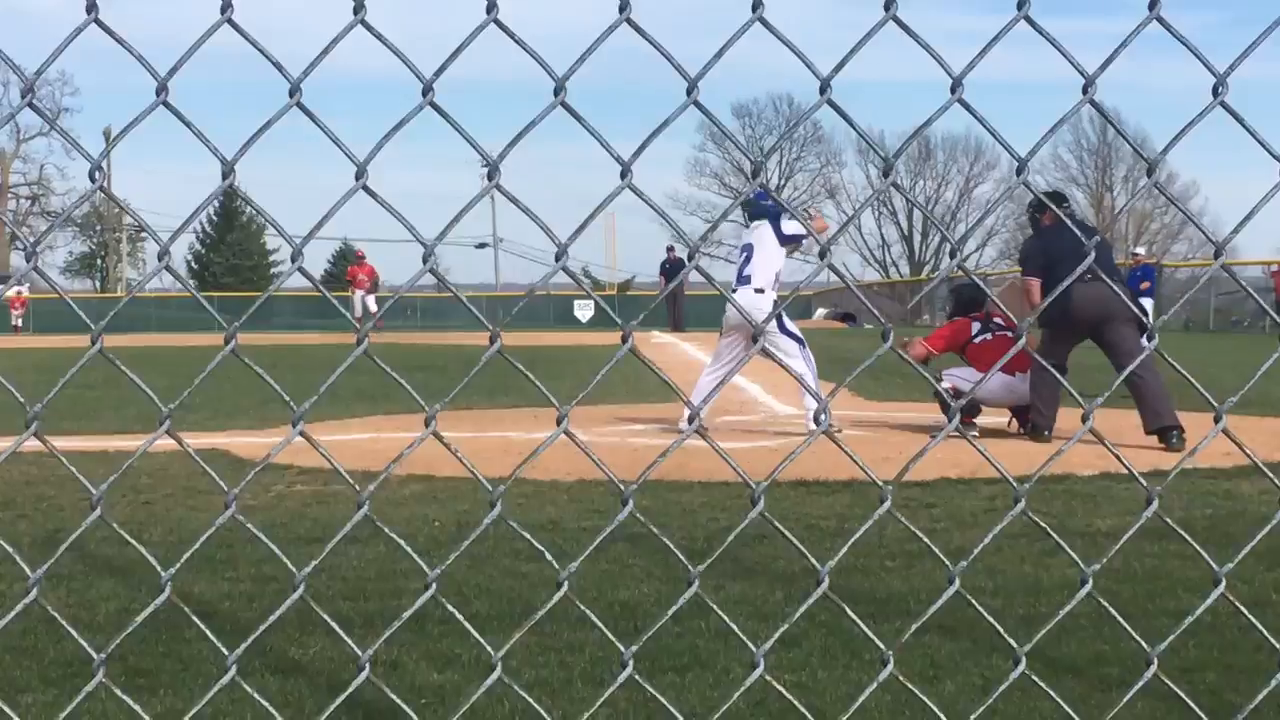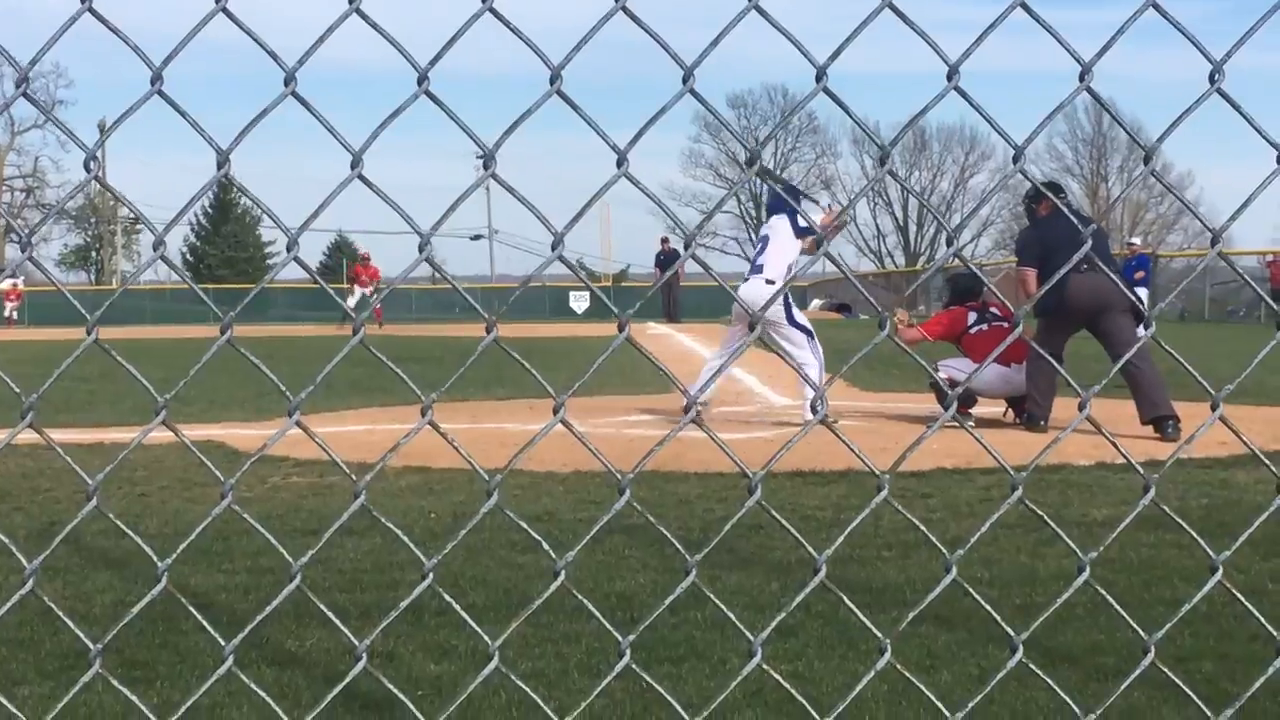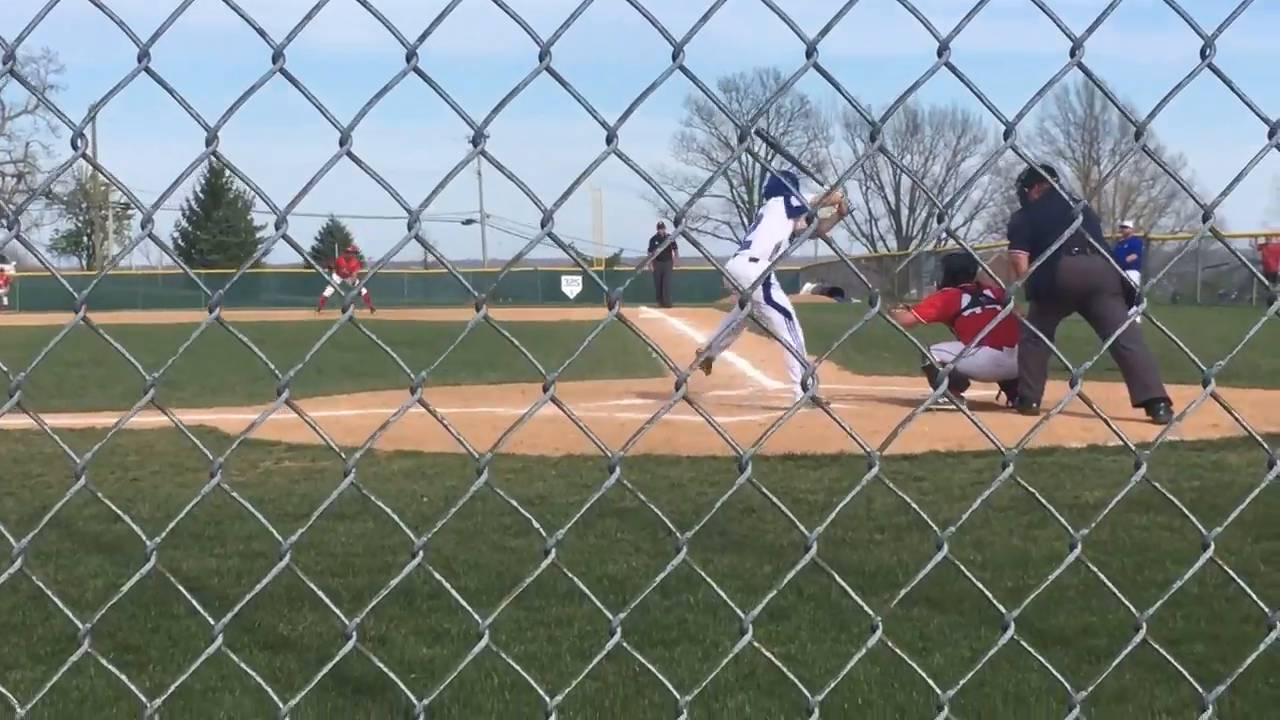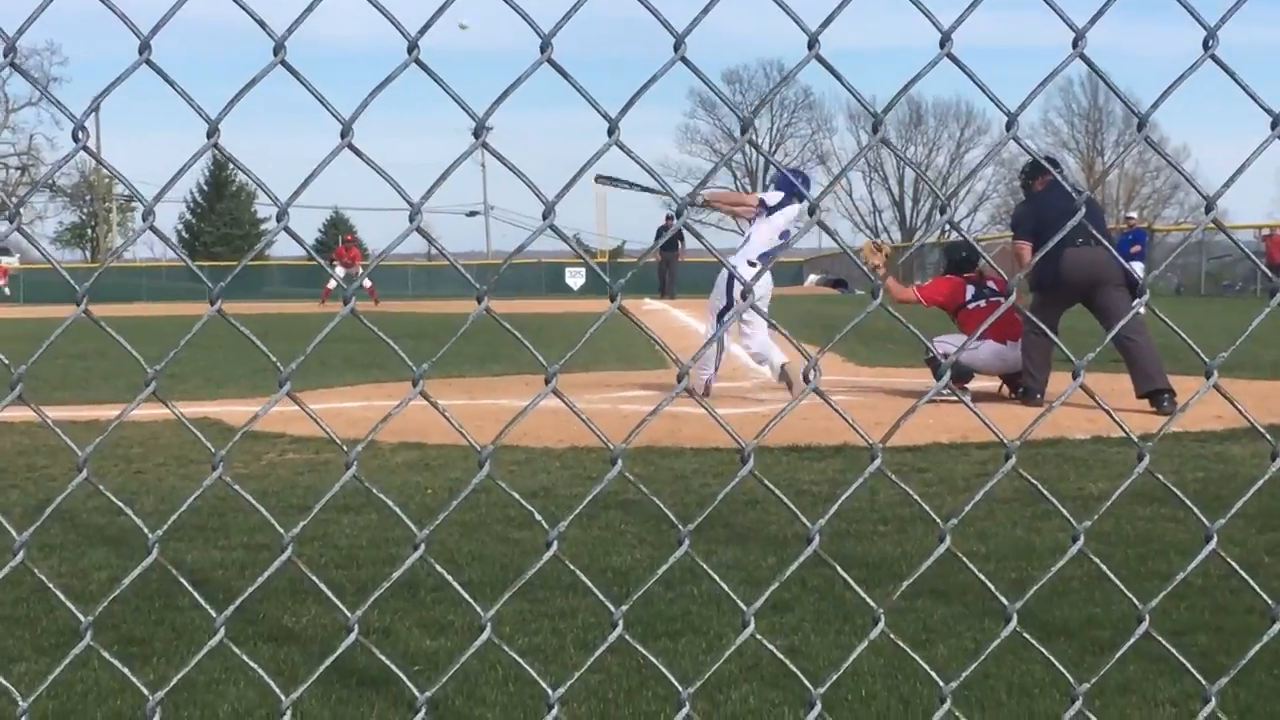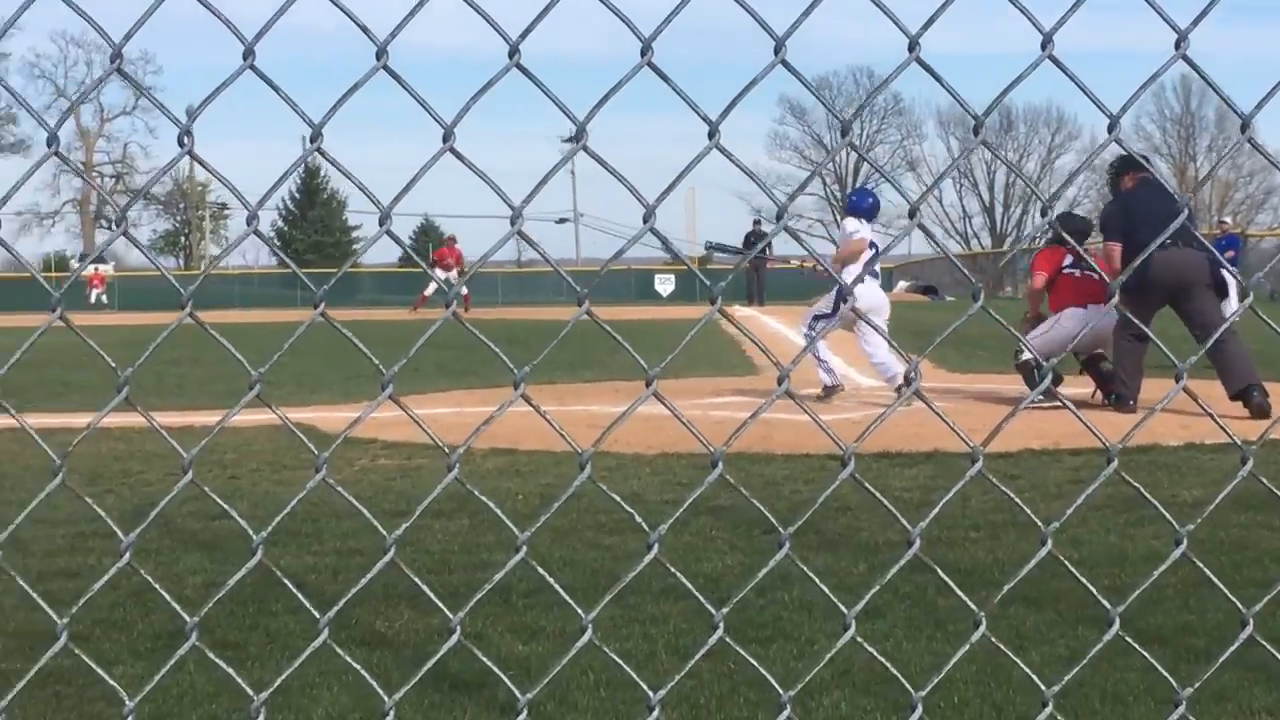
dt=0.4s
person 1, frame 1
left shoulder: (1037, 241)
right shoulder: (1093, 233)
left elbow: (1032, 286)
left wrist: (1043, 314)
left hip: (1073, 300)
right hip: (1114, 297)
left knee: (1047, 362)
right knee: (1137, 363)
left ankle: (1040, 427)
right ankle: (1169, 430)
person 1, frame 2
left shoulder: (1033, 232)
right shoulder: (1089, 223)
left elbow: (1027, 277)
left wrist: (1039, 304)
left hip: (1069, 290)
right hip: (1109, 287)
left knee: (1043, 352)
right knee: (1133, 353)
left ankle: (1036, 417)
right ankle: (1165, 420)
person 1, frame 3
left shoulder: (1025, 215)
right shoulder: (1082, 207)
left elbow: (1019, 260)
left wrist: (1031, 286)
left hip: (1061, 272)
right hip: (1101, 270)
left knee: (1034, 335)
right knee: (1125, 336)
left ankle: (1028, 400)
right ankle: (1156, 402)
person 1, frame 4
left shoulder: (1029, 206)
right shoulder: (1087, 199)
left elbow: (1022, 251)
left wrist: (1035, 277)
left hip: (1064, 264)
right hip: (1105, 261)
left knee: (1038, 326)
right knee: (1129, 327)
left ankle: (1032, 390)
right ankle: (1161, 393)
person 1, frame 5
left shoulder: (1118, 204)
right shoulder: (1174, 199)
left elbow: (1113, 253)
left wrist: (1121, 282)
left hip: (1153, 265)
right hip: (1195, 262)
left knee: (1129, 331)
right knee: (1217, 331)
left ankle: (1124, 396)
right ankle: (1252, 391)
person 2, frame 1
left shoulder: (747, 232)
right shoulder: (774, 227)
right elbow: (822, 226)
left wrist: (801, 225)
right wrist: (813, 216)
left hip: (735, 305)
right hip: (760, 304)
left knee: (718, 365)
right knee: (801, 359)
left ankle: (689, 418)
right ankle: (817, 419)
person 2, frame 2
left shoulder: (770, 227)
right shoulder: (788, 221)
left elbow: (812, 246)
right elbow: (833, 219)
left wrist: (833, 228)
right wrist: (833, 220)
left hip: (745, 293)
right hip: (770, 294)
left knee: (726, 352)
right knee: (808, 351)
left ankle: (693, 402)
right ankle: (815, 410)
person 2, frame 3
left shoulder: (782, 214)
right shoulder: (783, 203)
left elbow: (815, 229)
right elbow: (831, 198)
left wrist: (838, 214)
right wrist: (837, 199)
left hip: (734, 267)
right hip: (753, 270)
left knee: (745, 309)
right knee: (787, 328)
left ankle: (710, 350)
right ankle: (804, 392)
person 2, frame 4
left shoulder: (782, 200)
right shoulder: (792, 210)
left elbow: (746, 201)
right elbow: (750, 210)
left wrist: (710, 197)
right wrist: (715, 202)
left hip: (738, 272)
right hip: (761, 279)
left knee: (718, 327)
right knee: (754, 336)
left ankle: (702, 384)
right ankle: (781, 367)
person 2, frame 5
left shoulder: (850, 223)
right shoulder: (865, 229)
left elbow: (859, 244)
left wrist: (830, 260)
left hip: (851, 291)
right hip: (877, 297)
left knee: (811, 329)
right knee: (877, 349)
left ankle: (832, 382)
right ankle: (904, 380)
person 3, frame 1
left shoulder: (956, 326)
right shoulder: (1002, 318)
left elbow: (915, 354)
left wrist: (913, 342)
left hip: (998, 387)
right hip: (1029, 387)
left knee: (944, 379)
left ankle: (964, 423)
right ankle: (1028, 420)
person 3, frame 2
left shoulder: (953, 315)
right shoulder: (998, 308)
left elbow: (908, 338)
left wrist: (901, 328)
left knee: (941, 370)
left ankle: (961, 414)
right ankle: (1023, 410)
person 3, frame 3
left shoulder: (946, 296)
right shoulder: (994, 290)
left elbow: (904, 321)
left wrist: (898, 312)
left hip: (987, 361)
right hip: (1017, 362)
left knee: (933, 354)
left ankle: (951, 396)
right ankle: (1017, 393)
person 3, frame 4
left shoulder: (948, 284)
right shoulder: (996, 281)
left elbow: (902, 295)
left wrist: (883, 273)
left hip: (992, 353)
right hip: (1020, 353)
left knee: (936, 347)
left ankle: (955, 386)
right ankle: (1019, 384)
person 3, frame 5
left shoulder: (1049, 253)
right shoulder: (1093, 258)
left elbow: (1037, 285)
right elbow: (1109, 289)
left wrist: (1031, 314)
left hip: (1074, 316)
right hip: (1108, 318)
left knee: (1025, 351)
right knee: (1087, 349)
left ankle: (1045, 393)
right ankle: (1113, 393)
